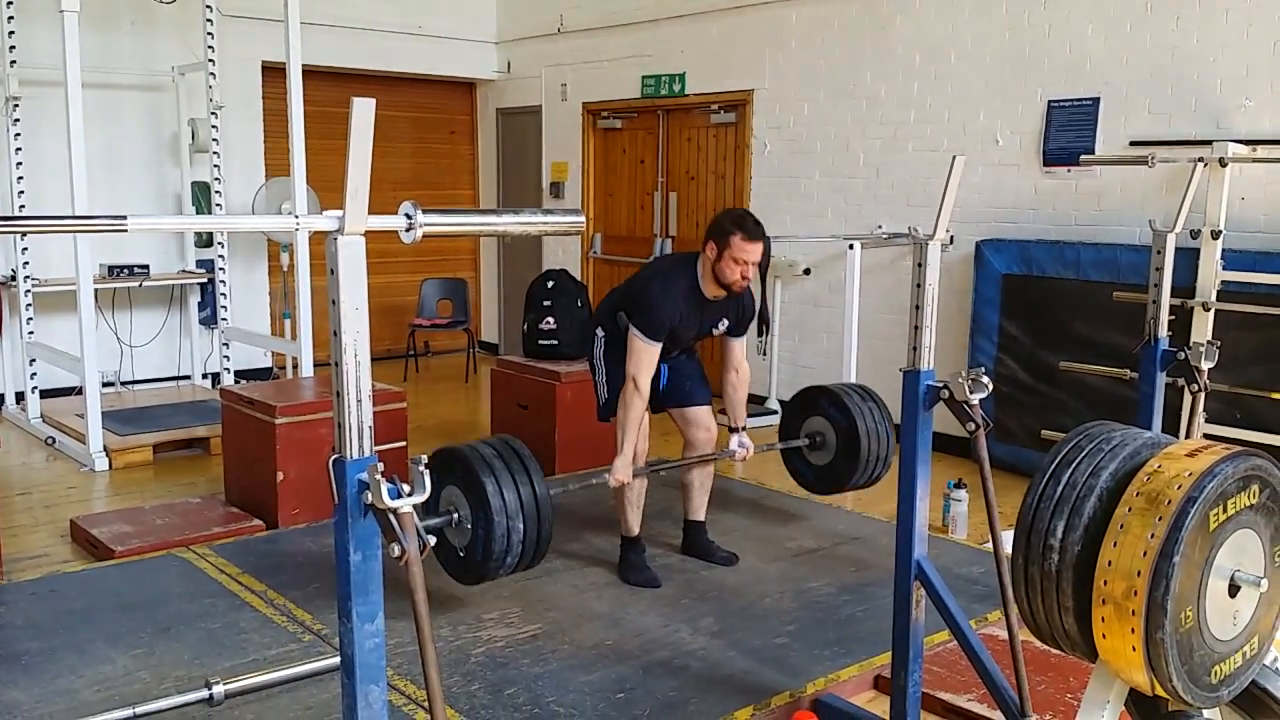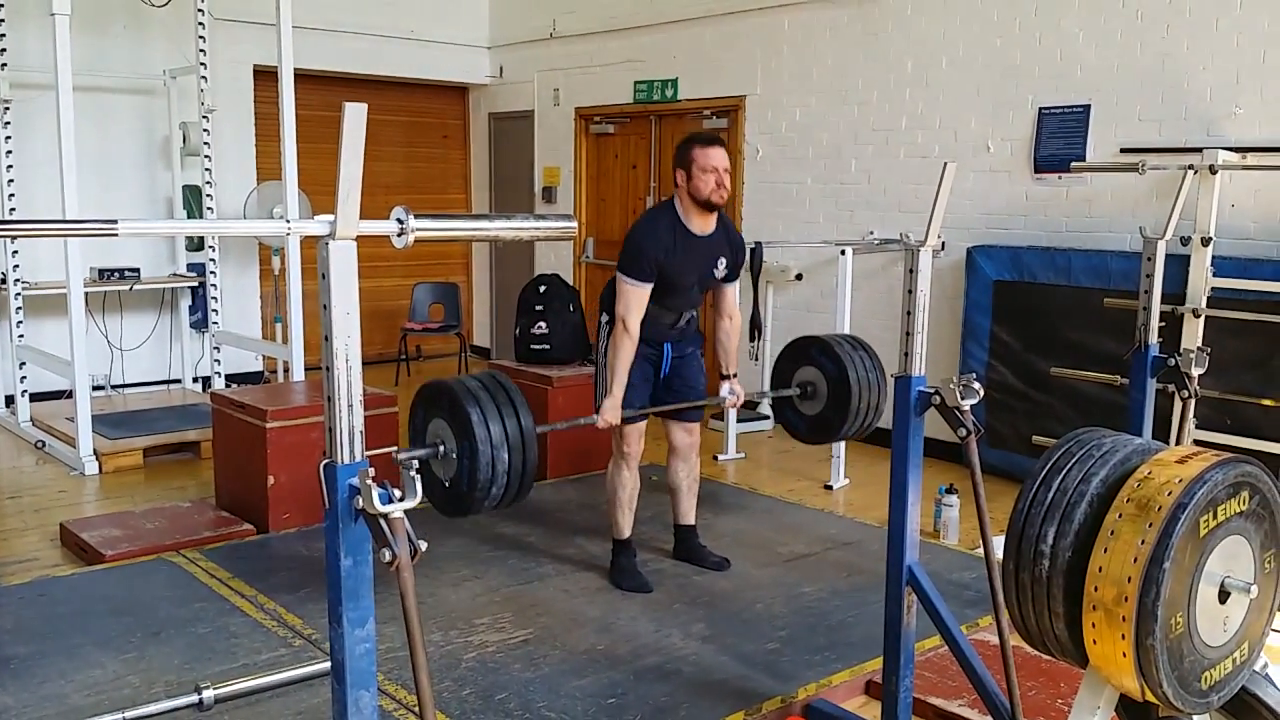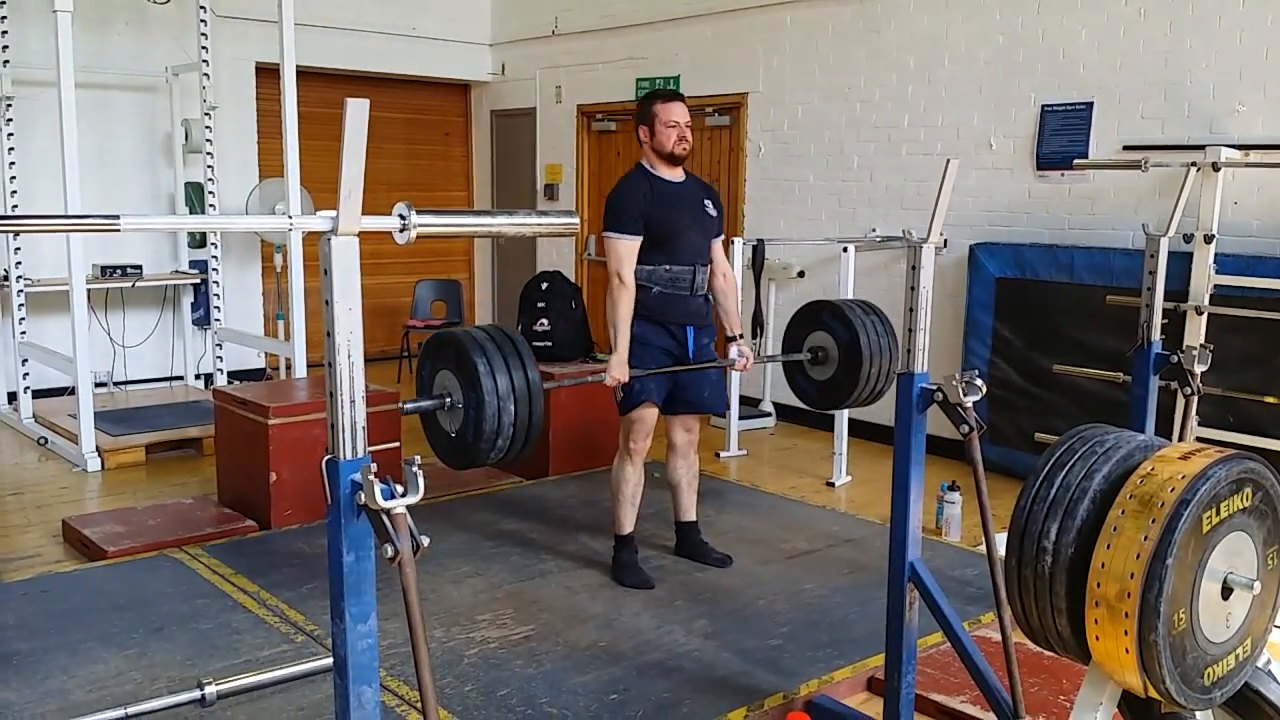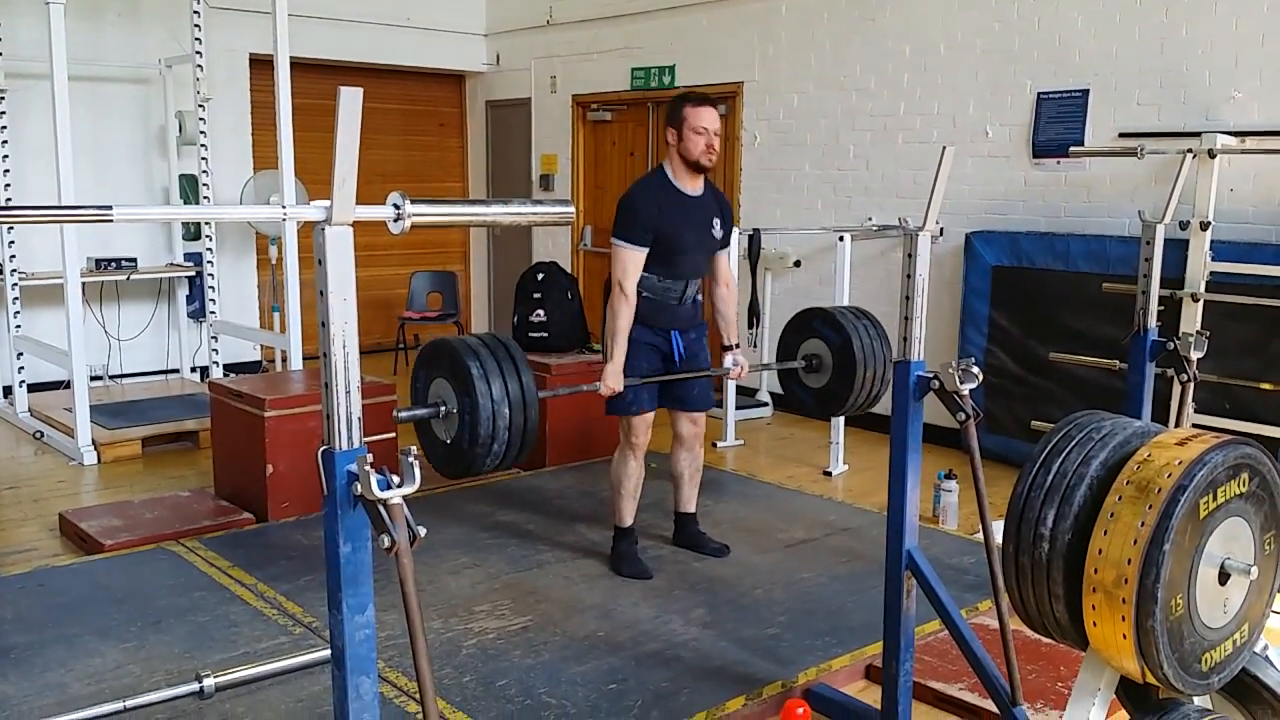
dt=0.4s
person 1, frame 1
left shoulder: (740, 301)
right shoulder: (664, 291)
left elbow: (736, 367)
right elbow: (638, 380)
left wrist: (738, 429)
right wrist: (623, 456)
left hip: (674, 348)
right hip: (619, 343)
left knee: (704, 433)
right knee: (638, 445)
left ankle: (695, 535)
right ankle: (631, 550)
person 1, frame 2
left shoulder: (730, 240)
right shoulder: (652, 233)
left elbow: (727, 313)
right elbow: (628, 322)
left wrist: (730, 377)
right wrist: (613, 397)
left hip: (681, 338)
right hip: (631, 336)
left knee: (687, 440)
right knee: (629, 443)
left ankle: (686, 538)
right ankle: (623, 553)
person 1, frame 3
left shoulder: (704, 194)
right shoulder: (631, 192)
left elbow: (720, 271)
right elbow: (621, 277)
left wrist: (735, 336)
right wrist: (620, 353)
left hip: (697, 331)
right hip: (648, 332)
left knee: (685, 437)
right knee: (637, 442)
left ankle: (688, 535)
right ankle: (624, 550)
person 1, frame 4
left shoulder: (717, 205)
right shoulder: (645, 199)
left elbow: (723, 281)
right elbow: (624, 286)
left wrist: (731, 345)
right wrist: (615, 360)
left hip: (688, 328)
right hip: (639, 330)
left knee: (692, 431)
right knee: (637, 436)
left ankle: (687, 526)
right ankle: (623, 540)
